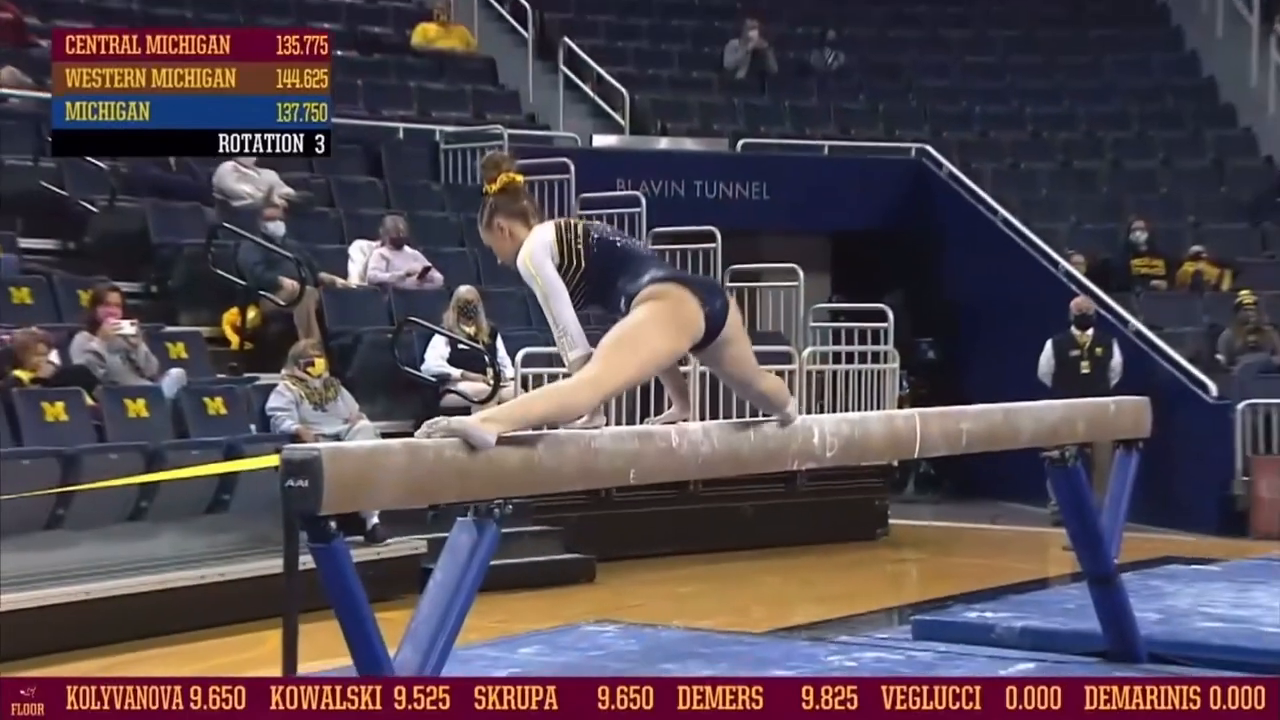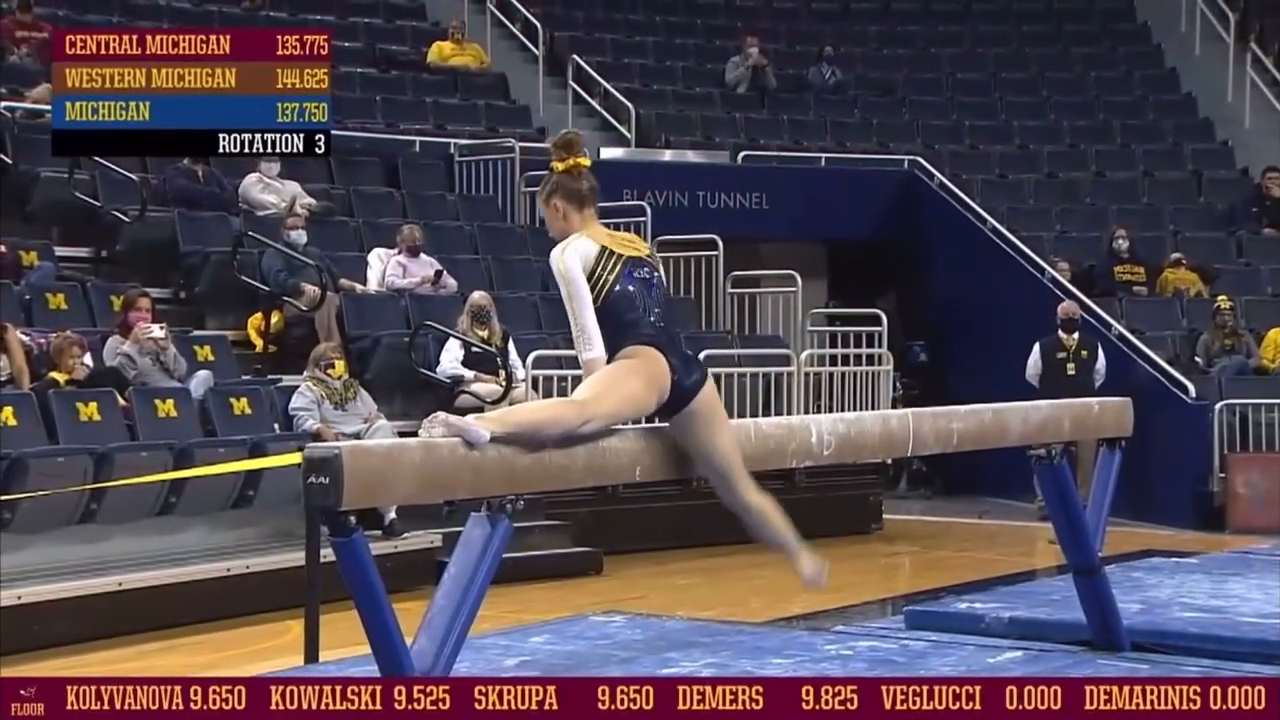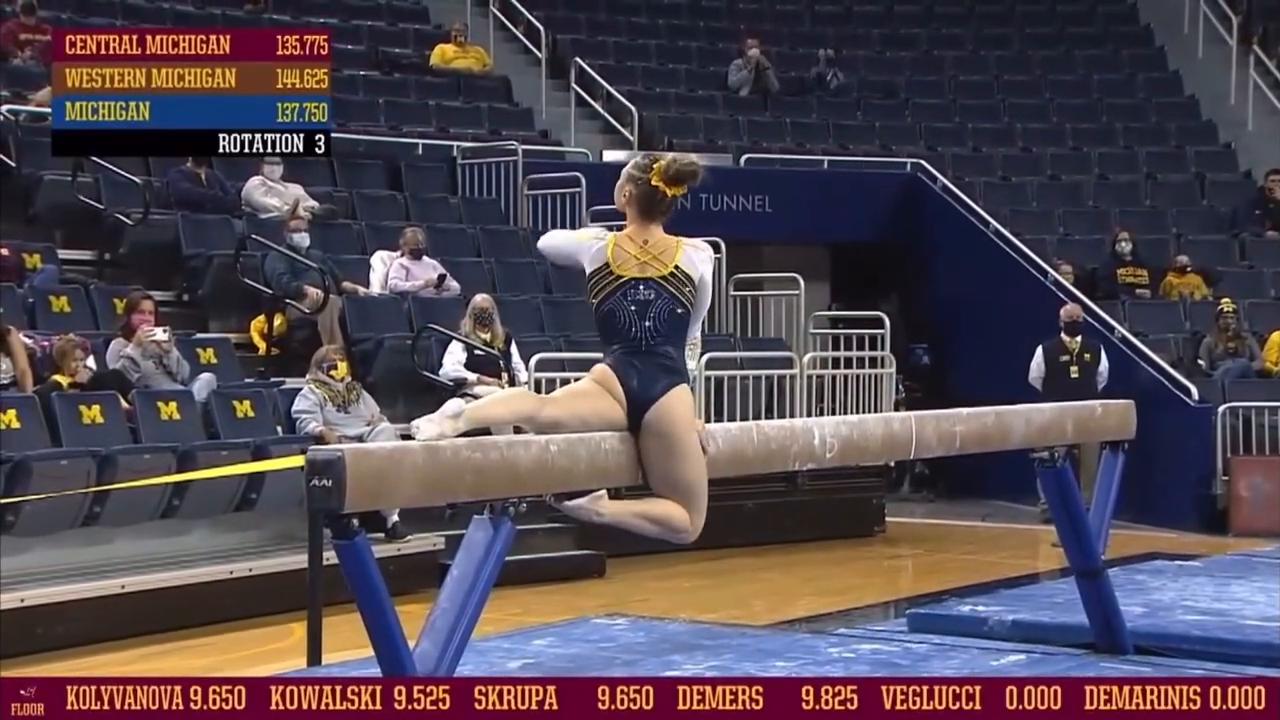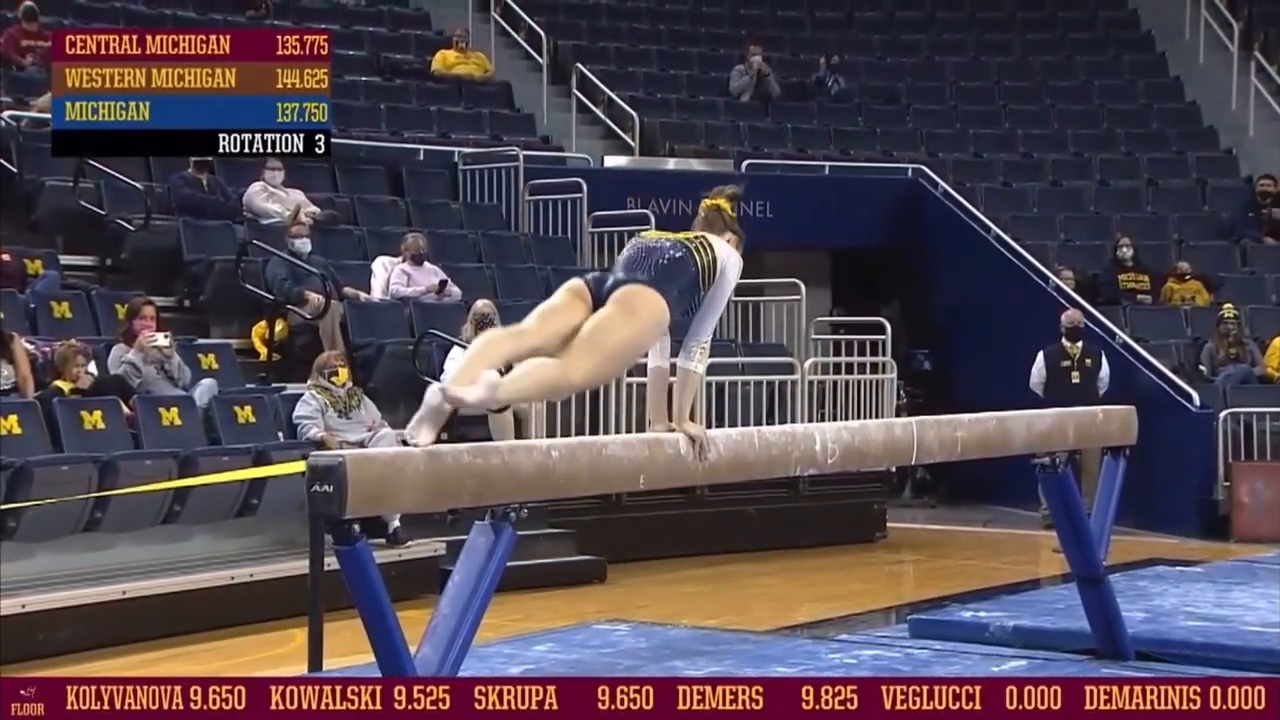
dt=1s
person 1, frame 1
left shoulder: (533, 248)
right shoulder: (579, 238)
left elbow: (569, 334)
left wrist: (591, 410)
right wrist: (682, 400)
left hip: (674, 306)
right hip: (709, 296)
right knee: (754, 385)
left ankle: (484, 425)
right ankle: (786, 404)
person 1, frame 2
left shoulder: (569, 249)
right shoulder: (638, 245)
left elbow: (591, 342)
left wrist: (604, 412)
left hip: (644, 363)
right hip: (687, 369)
right knee: (739, 490)
left ankle: (477, 425)
right ankle: (803, 556)
person 1, frame 3
left shoulder: (595, 245)
right shoulder: (698, 256)
left elbow: (547, 242)
left hip: (615, 384)
right hip: (667, 392)
right knee: (687, 522)
left ankle: (461, 417)
right ankle: (601, 507)
person 1, frame 4
left shoulder: (649, 240)
right shoulder: (728, 257)
left elbow: (658, 348)
right elbow: (697, 344)
left wrist: (659, 419)
right wrist: (681, 419)
left hip: (590, 286)
right hip: (639, 302)
left knee: (516, 337)
right knee: (569, 371)
left ankle: (448, 392)
right ankle: (484, 393)
person 2, frame 1
left shoulder: (1108, 343)
right shoulder: (1056, 343)
left elbow: (1115, 372)
right elbow: (1044, 373)
left wrist: (1102, 390)
right wrist: (1061, 391)
left knee: (1101, 461)
right ankle: (1059, 507)
person 2, frame 2
left shoulder: (1092, 346)
right shoulder: (1043, 346)
left elbow: (1099, 374)
right elbow: (1032, 375)
left wrist: (1086, 391)
right wrist: (1049, 391)
left knee: (1085, 459)
right ankle: (1045, 502)
person 2, frame 3
left shoulder: (1095, 349)
right shoulder: (1046, 349)
left elbow: (1102, 377)
right elbow: (1035, 378)
left wrist: (1089, 394)
right wrist: (1052, 395)
left knee: (1088, 462)
left ankle: (1087, 505)
right ankle: (1048, 505)
person 2, frame 4
left shoulder: (1096, 354)
right shoulder: (1047, 355)
left elbow: (1103, 382)
right elbow: (1036, 384)
left wrist: (1089, 400)
right wrist: (1054, 400)
left knee: (1090, 468)
left ankle: (1089, 511)
right ankle: (1049, 511)
person 3, frame 1
left shoulder: (334, 385)
right shoulder: (286, 390)
left elbow: (355, 410)
right elbow: (280, 420)
left wrist: (357, 418)
right wrist: (299, 430)
left hip: (347, 435)
right hip: (317, 441)
person 3, frame 2
left shoulder: (354, 387)
right shoulder: (308, 391)
left elbow: (375, 411)
right elbow: (302, 419)
left wrist: (376, 418)
right wrist: (320, 429)
left hip: (367, 434)
right hip: (337, 439)
left knee: (383, 429)
person 3, frame 3
left shoulder: (357, 390)
right shoulder: (311, 393)
left elbow: (377, 414)
right elbow: (305, 422)
left wrist: (379, 421)
right wrist: (323, 431)
left hip: (370, 437)
right hip: (340, 442)
left knee: (386, 431)
person 3, frame 4
left shoulder: (358, 395)
right shoulder: (312, 399)
left elbow: (379, 420)
right elbow: (306, 428)
left wrist: (380, 426)
right wrist: (324, 437)
left hip: (371, 443)
right hip: (341, 448)
left knee: (388, 436)
